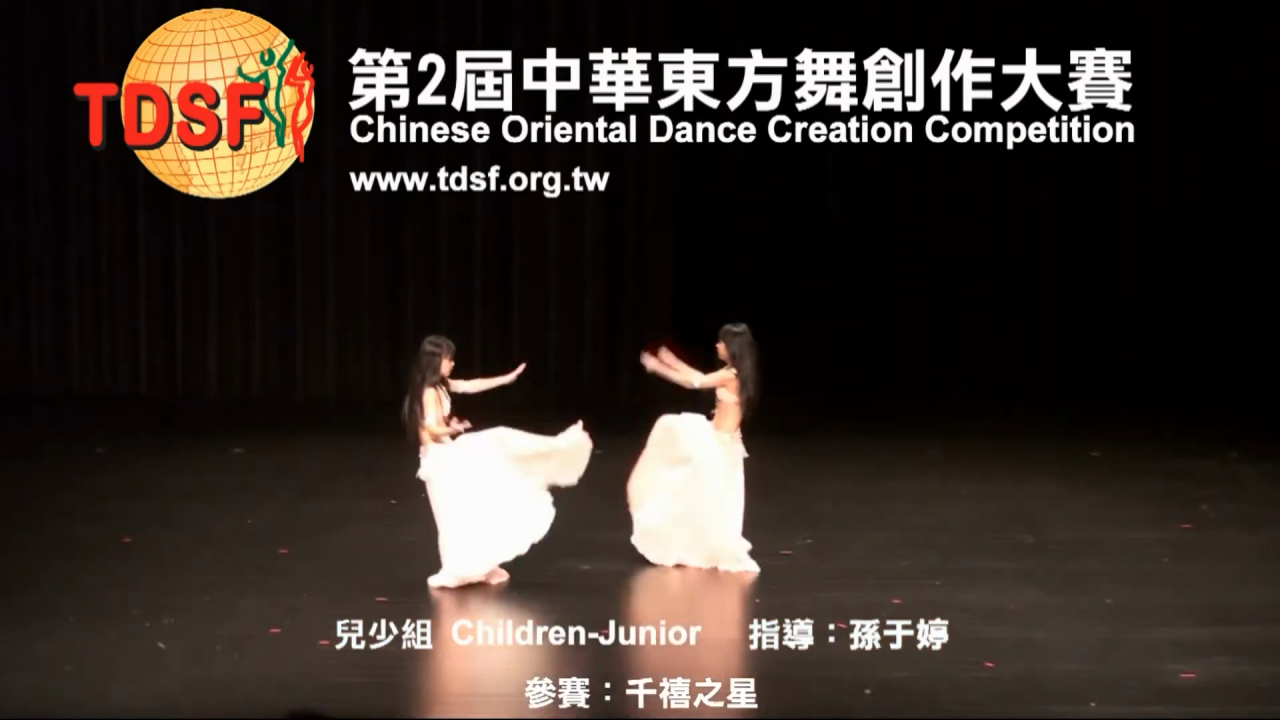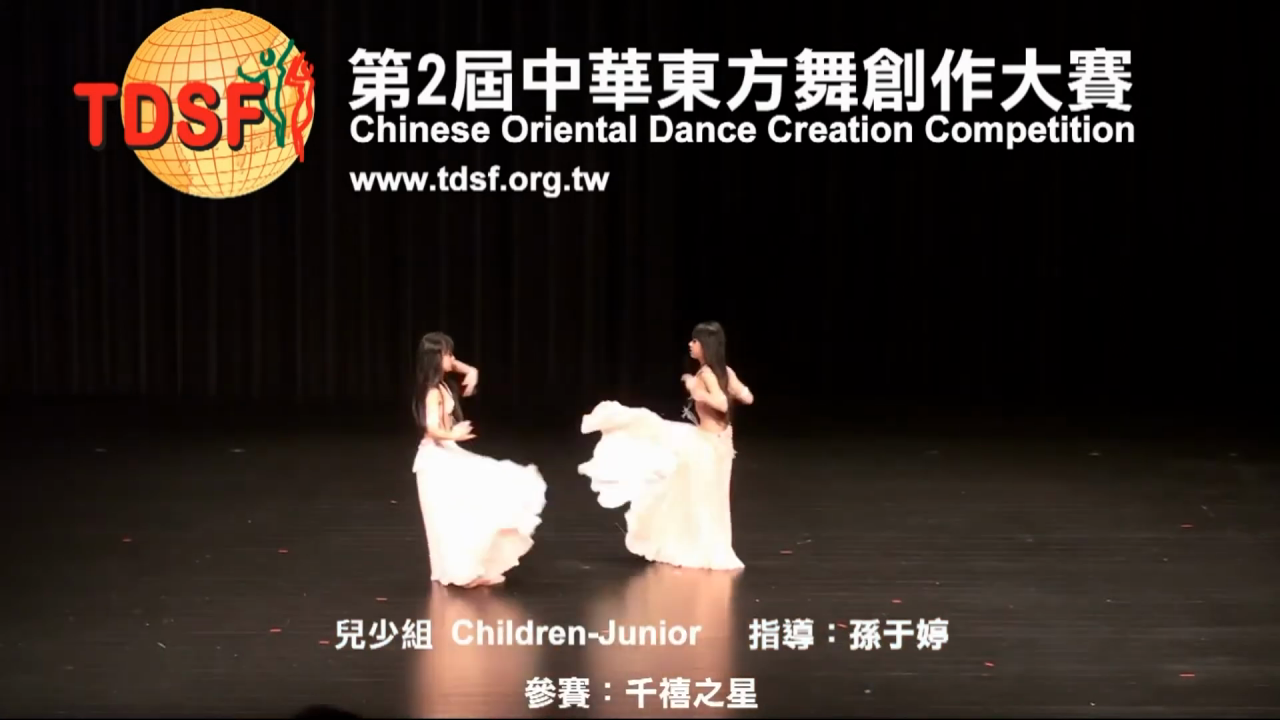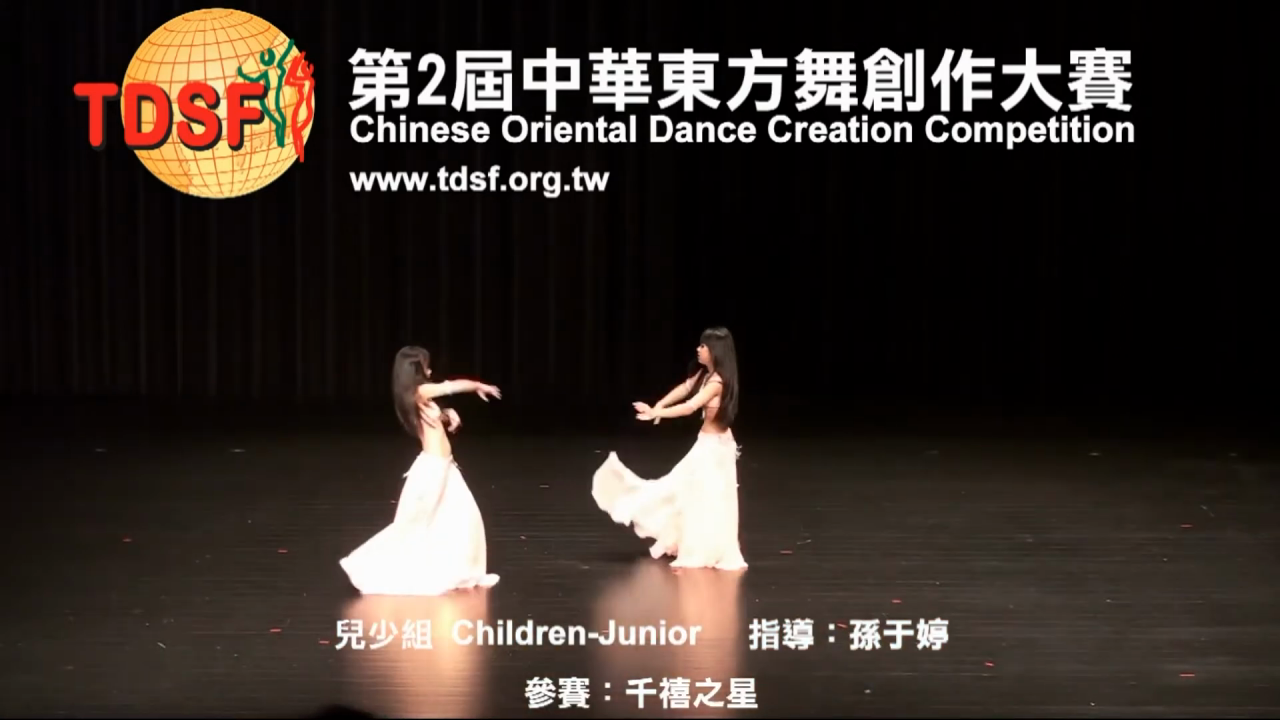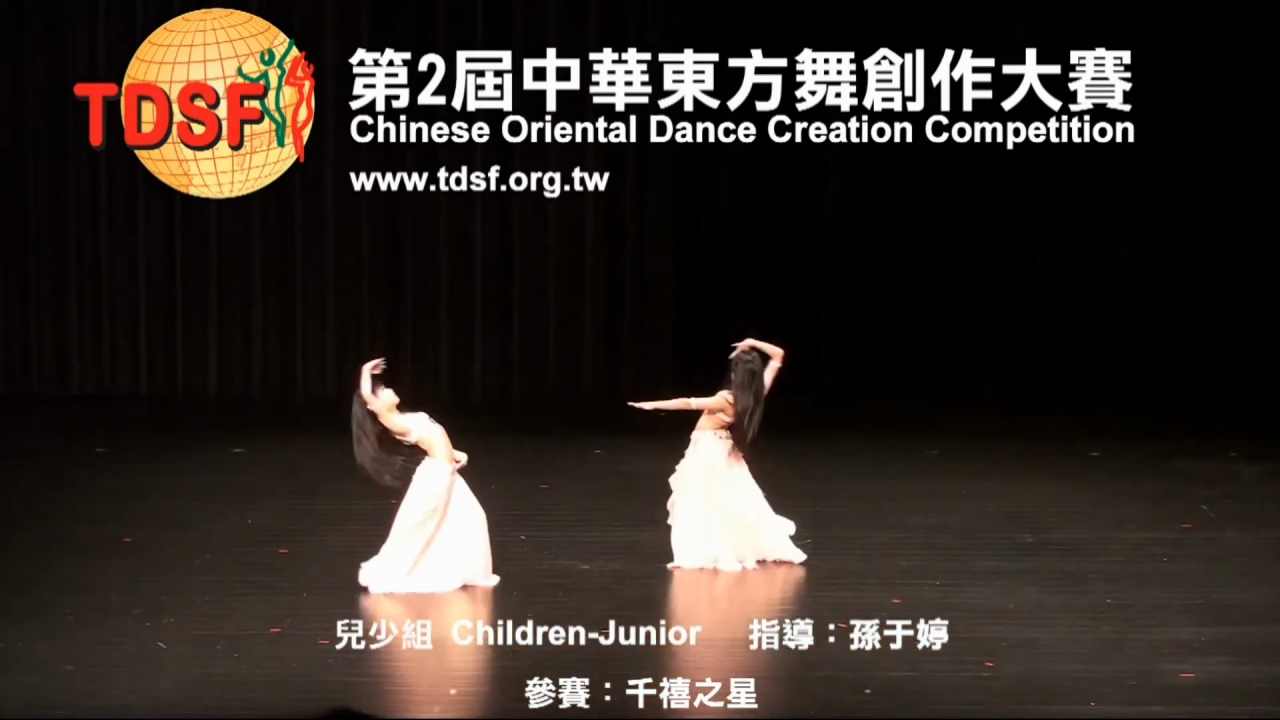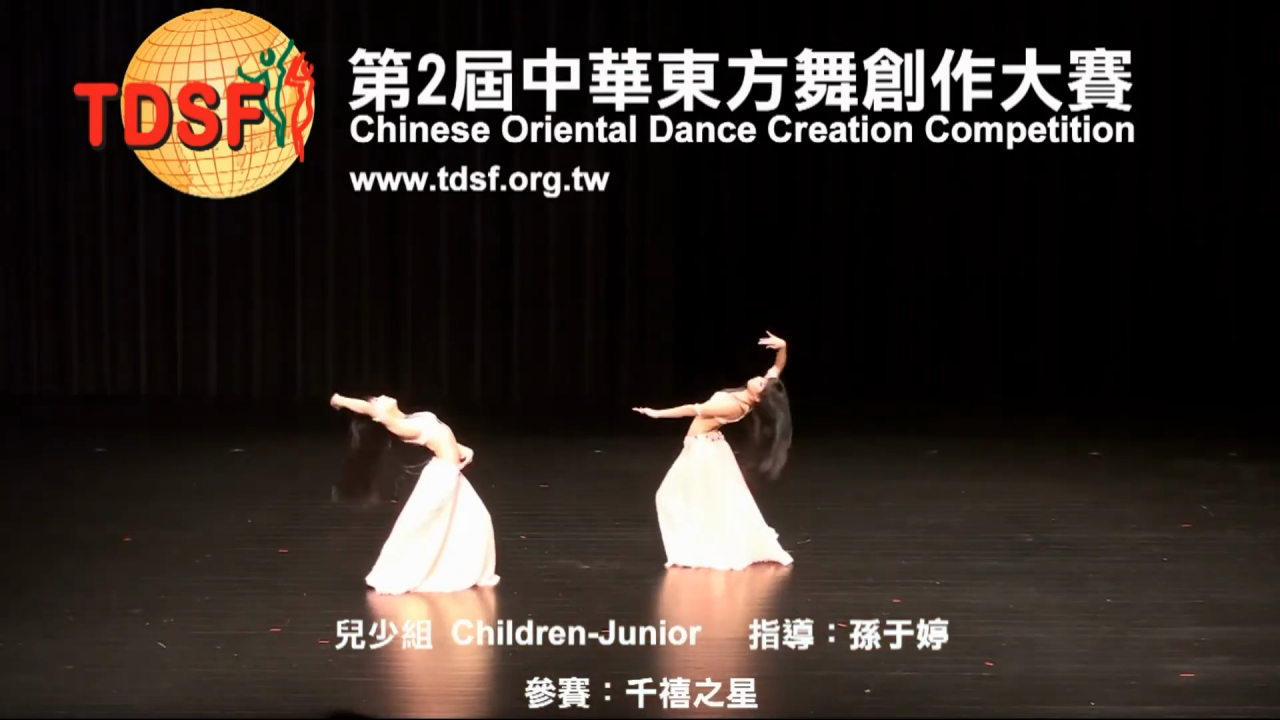
dt=0.3s
person 1, frame 1
left shoulder: (732, 374)
right shoulder: (734, 371)
left elbow: (697, 382)
right elbow: (699, 379)
left wrist: (660, 366)
right wrist: (671, 363)
left hip: (721, 444)
right hip: (713, 437)
left knee: (716, 500)
left ankle: (729, 557)
person 1, frame 2
left shoulder: (707, 374)
right shoulder: (723, 371)
left elbow: (722, 404)
right elbow: (748, 398)
left wrist: (697, 391)
left hip: (708, 442)
right hip: (709, 438)
left knee: (702, 499)
left ankle: (710, 556)
person 1, frame 3
left shoulder: (716, 382)
right shoulder: (706, 373)
left elbow: (691, 407)
right elbow: (684, 388)
left wrist: (655, 413)
right wrist: (660, 407)
left hip: (713, 445)
right hip: (712, 442)
left knee: (707, 500)
right knee: (692, 492)
left ankle: (711, 554)
person 1, frame 4
left shoulder: (728, 400)
right shoulder: (757, 389)
left elbow: (690, 403)
right elbow: (779, 356)
left wrist: (654, 404)
right wrist: (752, 345)
left hip: (706, 446)
right hip: (723, 446)
left knee: (700, 502)
right knee: (738, 498)
left ankle: (700, 555)
person 1, frame 5
left shoulder: (736, 407)
right shoulder: (745, 397)
left elbow: (694, 409)
right elbow: (778, 367)
left wrist: (657, 413)
right wrist: (782, 347)
left hip: (700, 450)
right hip: (705, 448)
person 2, frame 1
left shoulder: (441, 385)
right shoulder: (430, 392)
left elbow: (470, 386)
right elbow: (431, 432)
left wrist: (506, 378)
right wrist: (447, 430)
left hip: (450, 453)
right hip: (439, 457)
right knee: (456, 515)
person 2, frame 2
left shoulder: (439, 381)
right shoulder: (432, 391)
left elbow: (456, 364)
right elbow: (434, 430)
left wrist: (471, 371)
right wrist: (453, 434)
left hip: (446, 453)
right hip: (436, 456)
right knee: (448, 515)
right ankle: (458, 569)
person 2, frame 3
left shoulder: (418, 400)
right shoulder: (417, 394)
right elbow: (450, 386)
left wrist: (448, 416)
right wrist: (479, 386)
left hip: (443, 466)
right hip: (432, 468)
left knee: (464, 517)
right knee: (413, 523)
left ankle: (458, 572)
right ankle: (376, 573)
person 2, frame 4
left shoulder: (401, 420)
right shoulder: (388, 420)
right elbow: (366, 395)
left wrist: (455, 454)
right wrist: (366, 371)
left hip: (445, 471)
right hip: (436, 473)
left knee: (470, 518)
right knee: (414, 526)
left ankle: (465, 571)
right ankle: (386, 577)
person 2, frame 5
left shoulder: (409, 421)
right shoulder: (396, 426)
left elbow: (440, 433)
right elbow: (369, 408)
left wrist: (461, 449)
right wrist: (342, 401)
left hip: (449, 473)
right hip: (442, 475)
left knee: (475, 520)
right knee: (417, 527)
left ankle: (469, 573)
right ankle: (392, 578)
